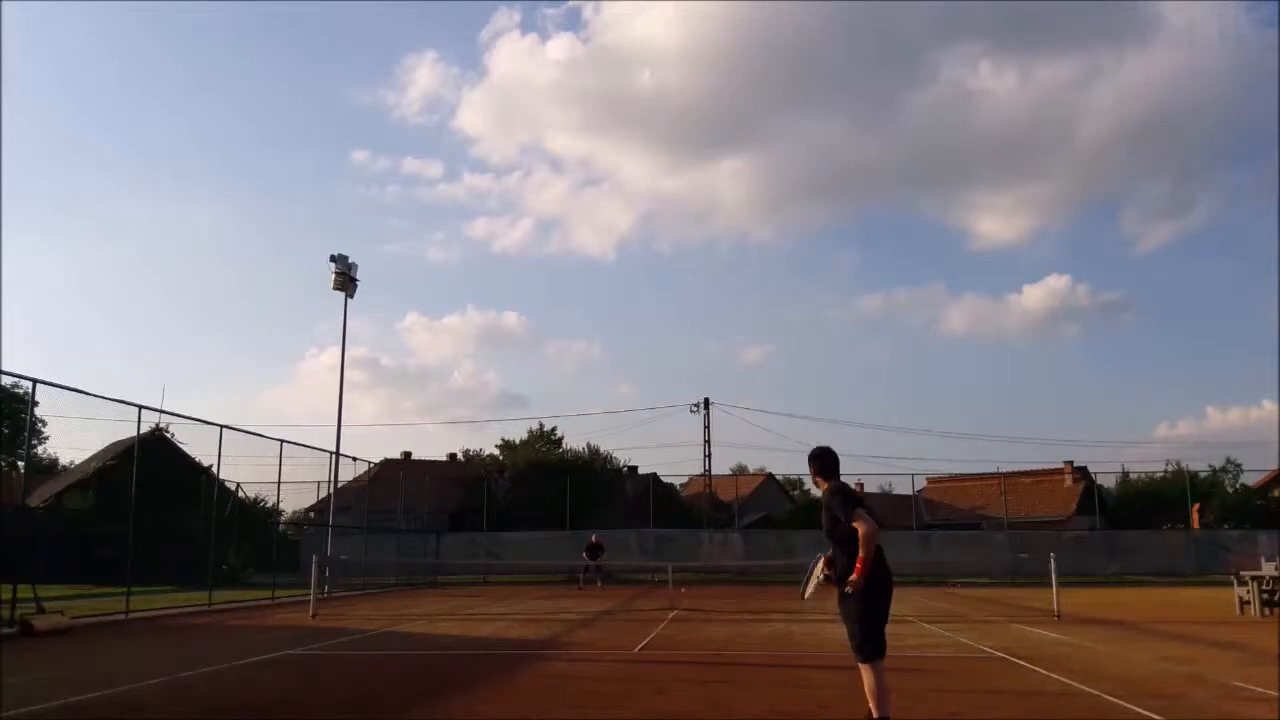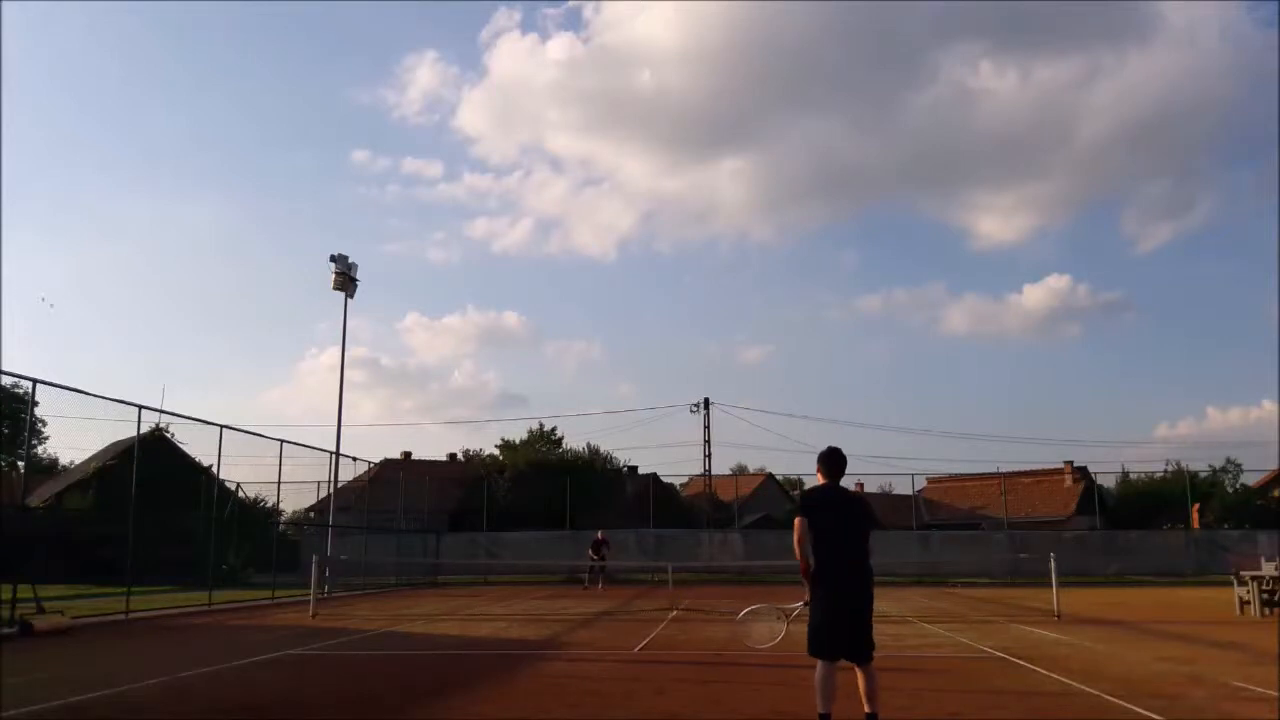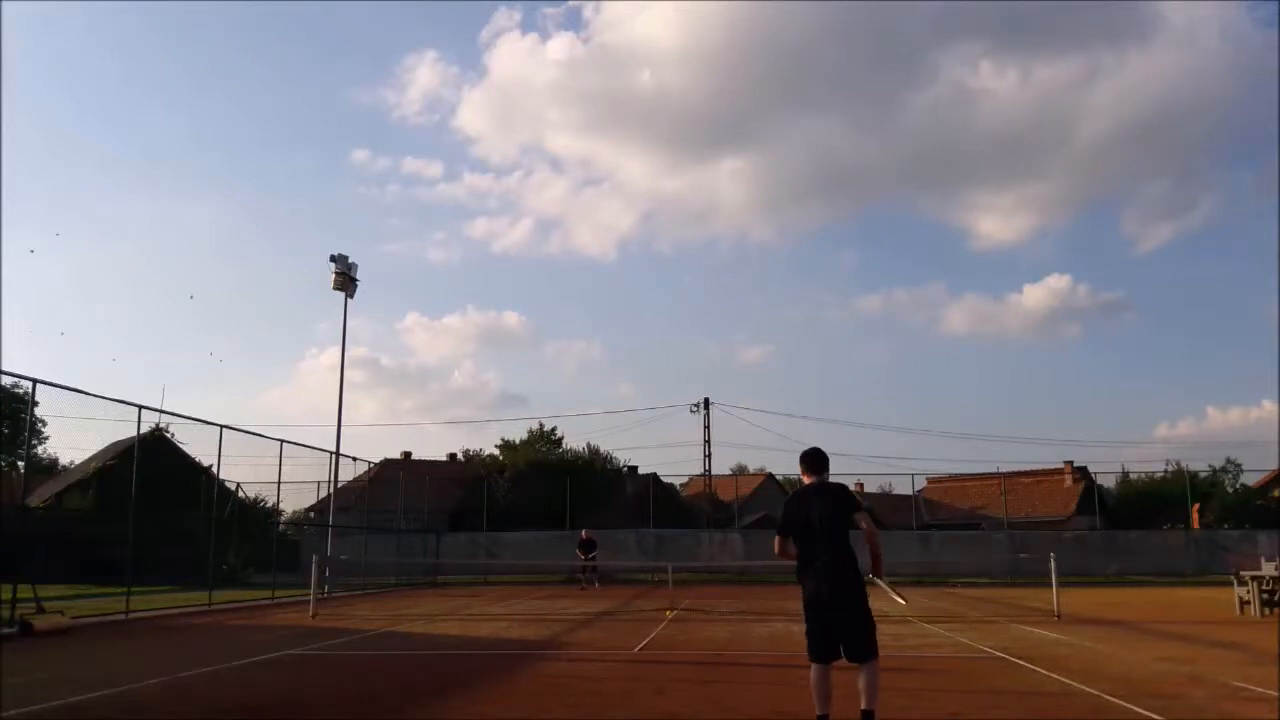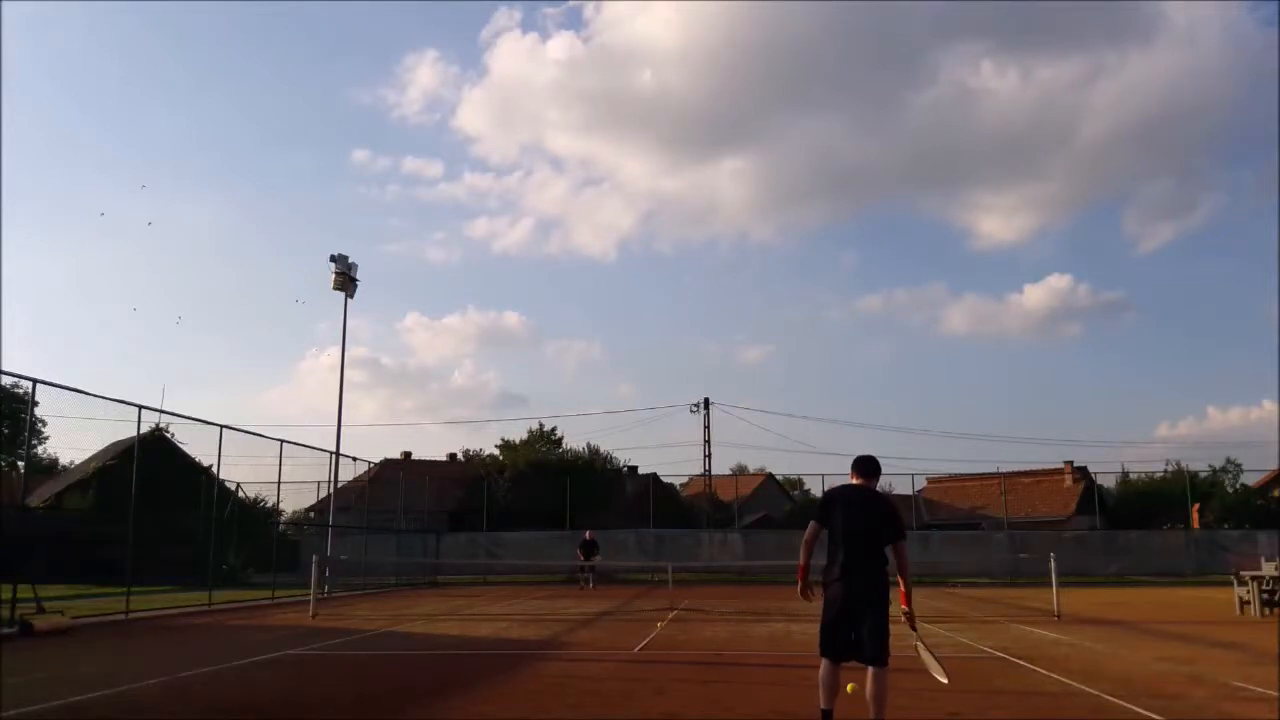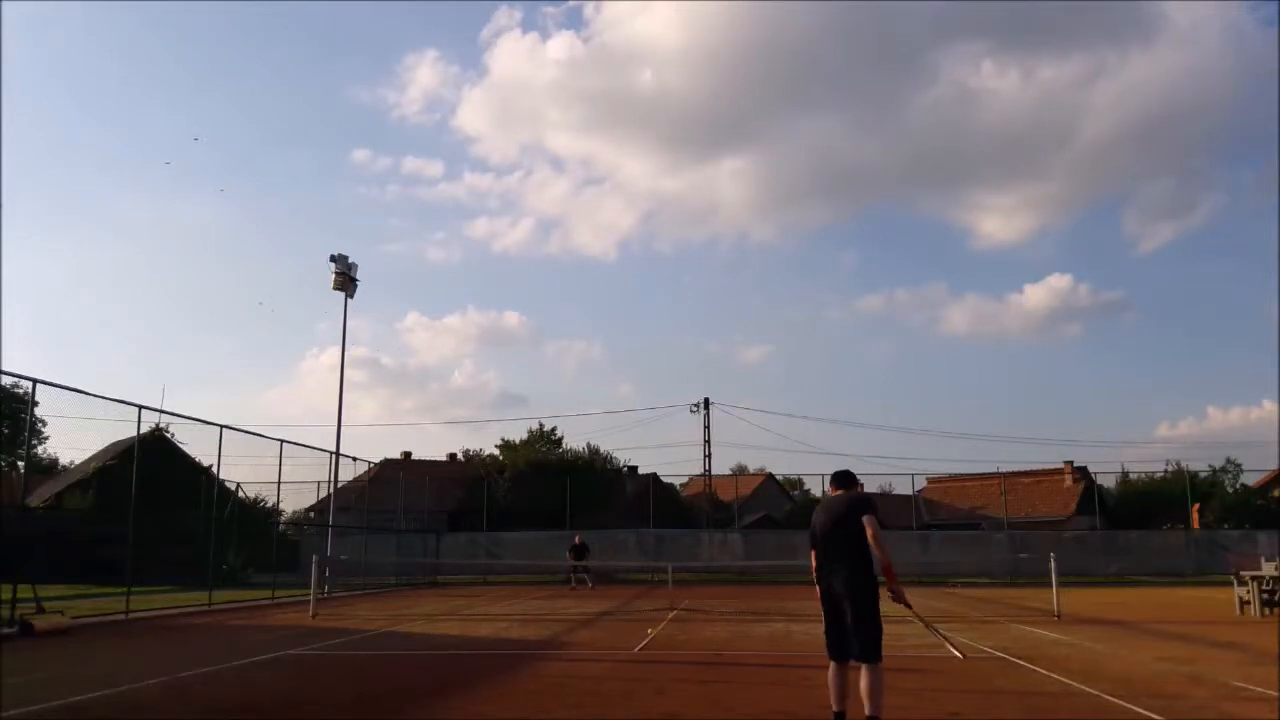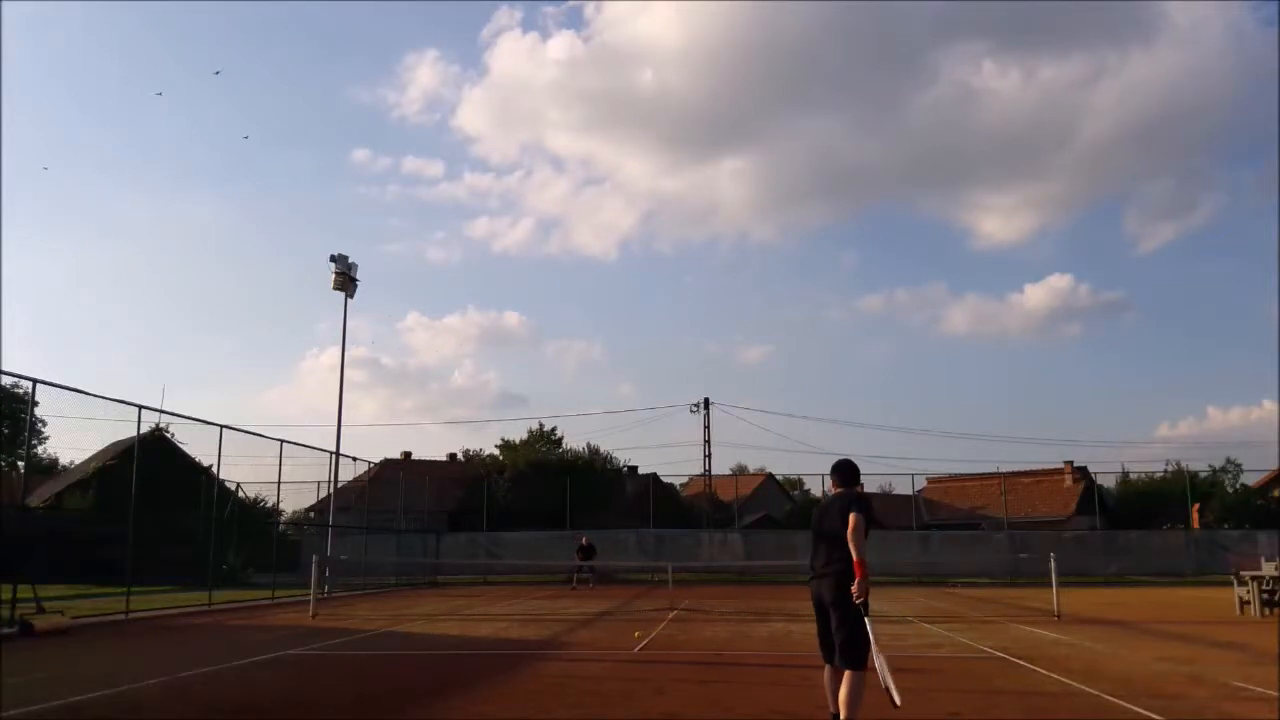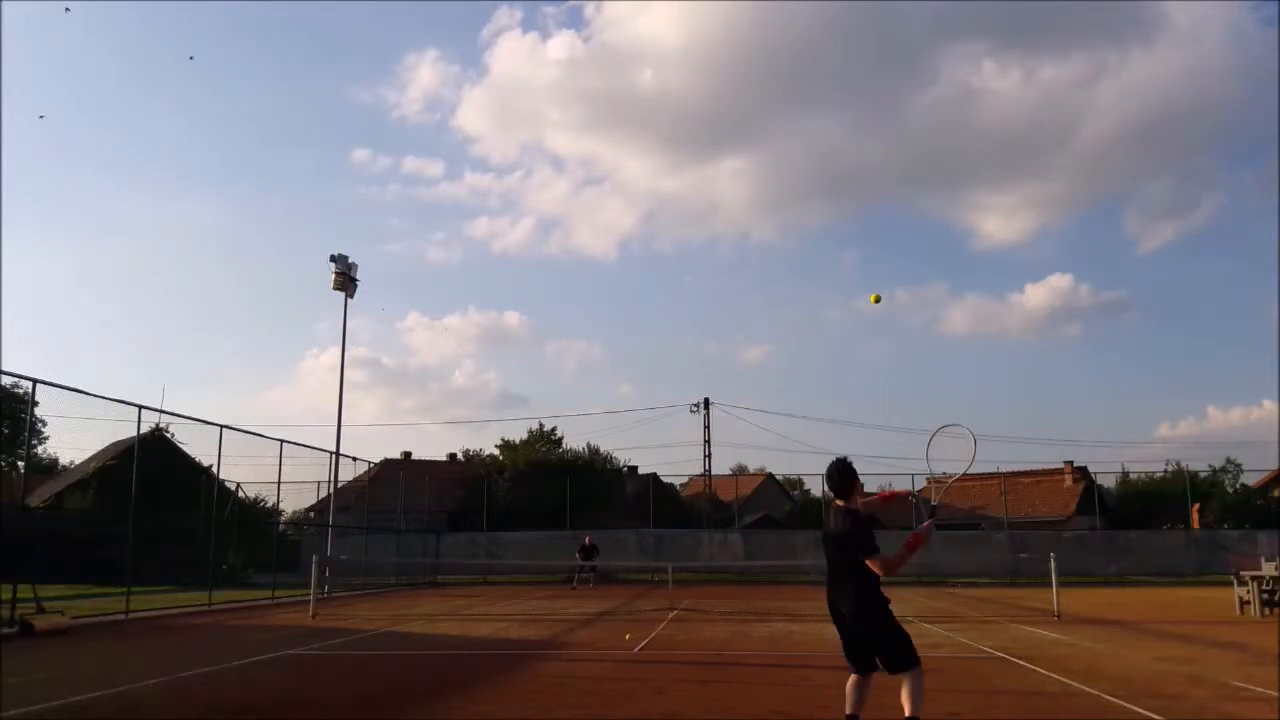
dt=0.7s
person 1, frame 1
left shoulder: (835, 495)
right shoulder: (839, 494)
left elbow: (869, 529)
left wrist: (861, 571)
right wrist: (829, 561)
left hip: (866, 585)
right hip: (871, 583)
left knee: (868, 659)
right knee: (868, 657)
person 1, frame 2
left shoulder: (809, 497)
right shoulder: (859, 501)
left elbow: (800, 536)
right elbow: (865, 545)
left wrist: (808, 575)
left hip: (828, 585)
right hip: (861, 584)
left knee: (825, 660)
right knee: (863, 659)
person 1, frame 3
left shoulder: (791, 502)
right shoulder: (838, 492)
left elbow: (780, 550)
right elbow: (868, 529)
right wrist: (876, 562)
left hip: (811, 583)
right hip: (844, 579)
left knee: (820, 660)
right knee: (866, 656)
person 1, frame 4
left shoulder: (832, 496)
right shoulder: (886, 505)
left elbow: (808, 540)
right elbow: (901, 559)
left wrist: (803, 576)
right wrist: (906, 602)
left hip: (837, 583)
right hip: (874, 585)
left knee: (830, 658)
right knee: (876, 662)
person 1, frame 5
left shoulder: (819, 510)
right shoulder: (861, 499)
right elbow: (872, 533)
right wrist: (891, 577)
left hip: (828, 584)
right hip: (857, 581)
left knee: (838, 658)
right knee: (869, 659)
person 1, frame 6
left shoulder: (821, 508)
right shoulder: (857, 499)
right elbow: (854, 529)
right wrist: (861, 573)
left hip: (819, 585)
right hip: (844, 584)
left knee: (833, 661)
right knee: (854, 665)
person 1, frame 7
left shoulder: (834, 513)
right shoulder: (854, 525)
right elbow: (884, 569)
left wrist: (887, 497)
right wrist: (915, 542)
left hip: (839, 606)
right hip: (865, 606)
left knee: (861, 670)
right knee: (909, 668)
